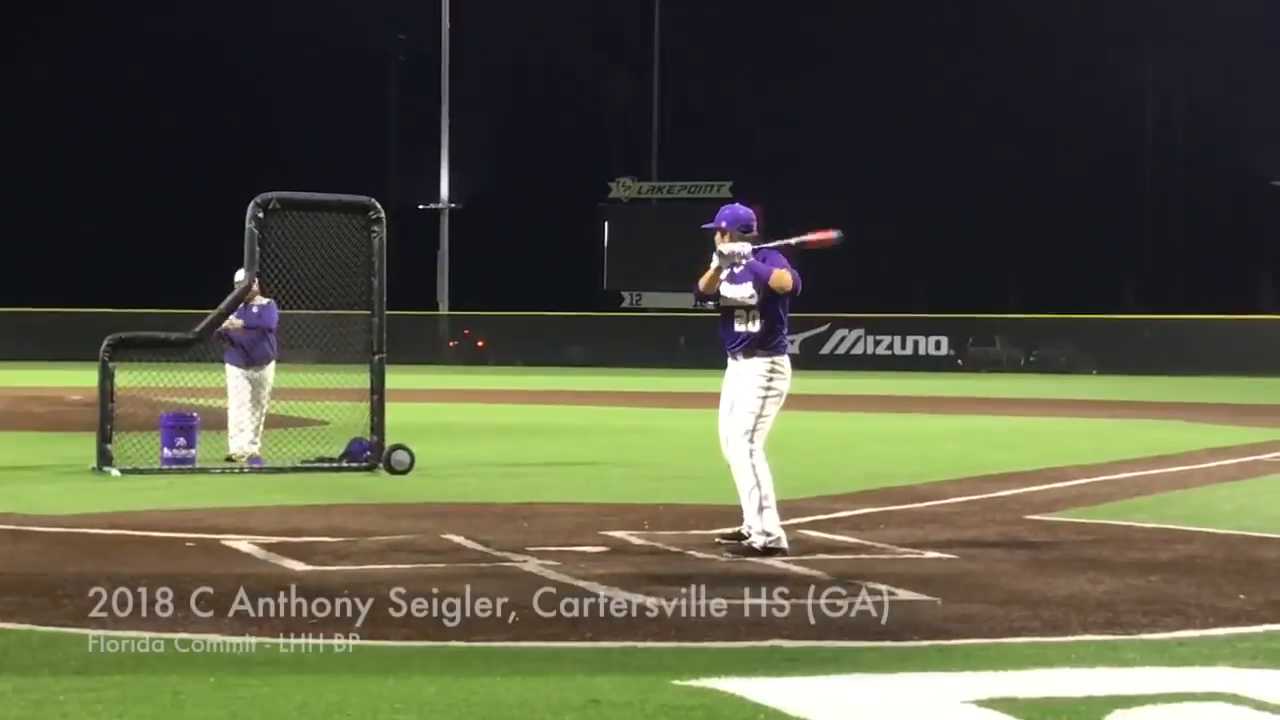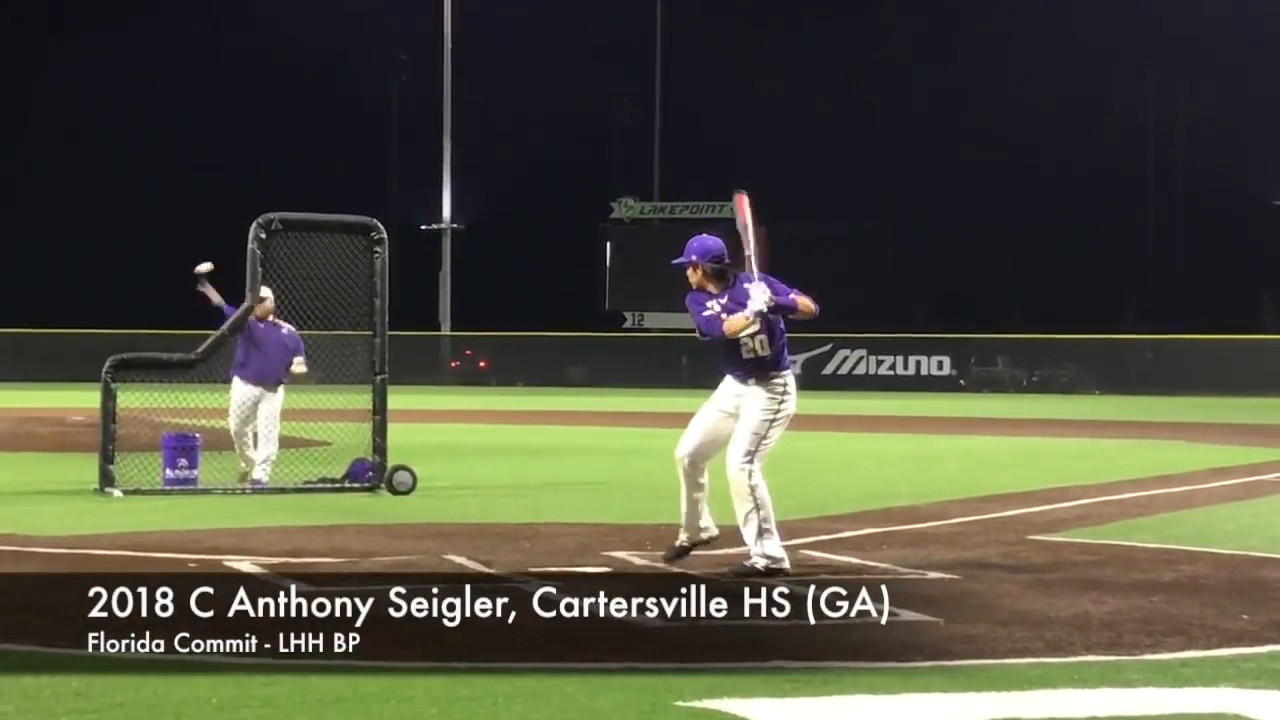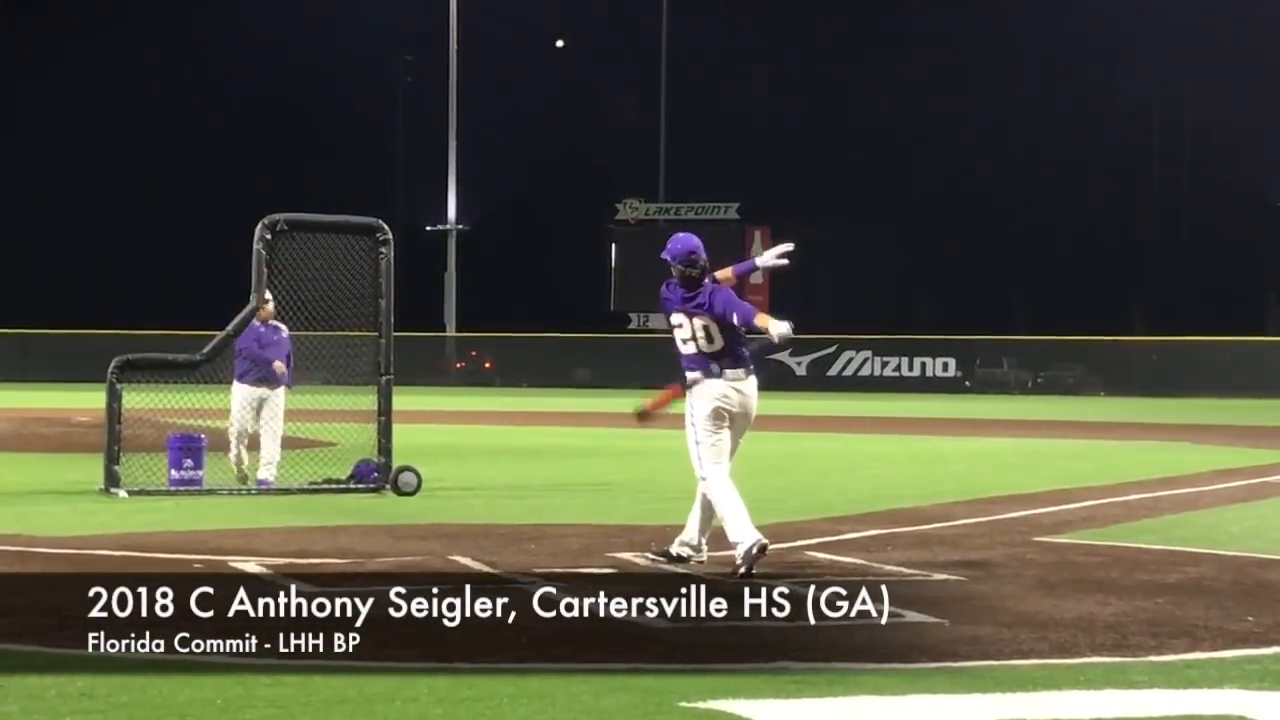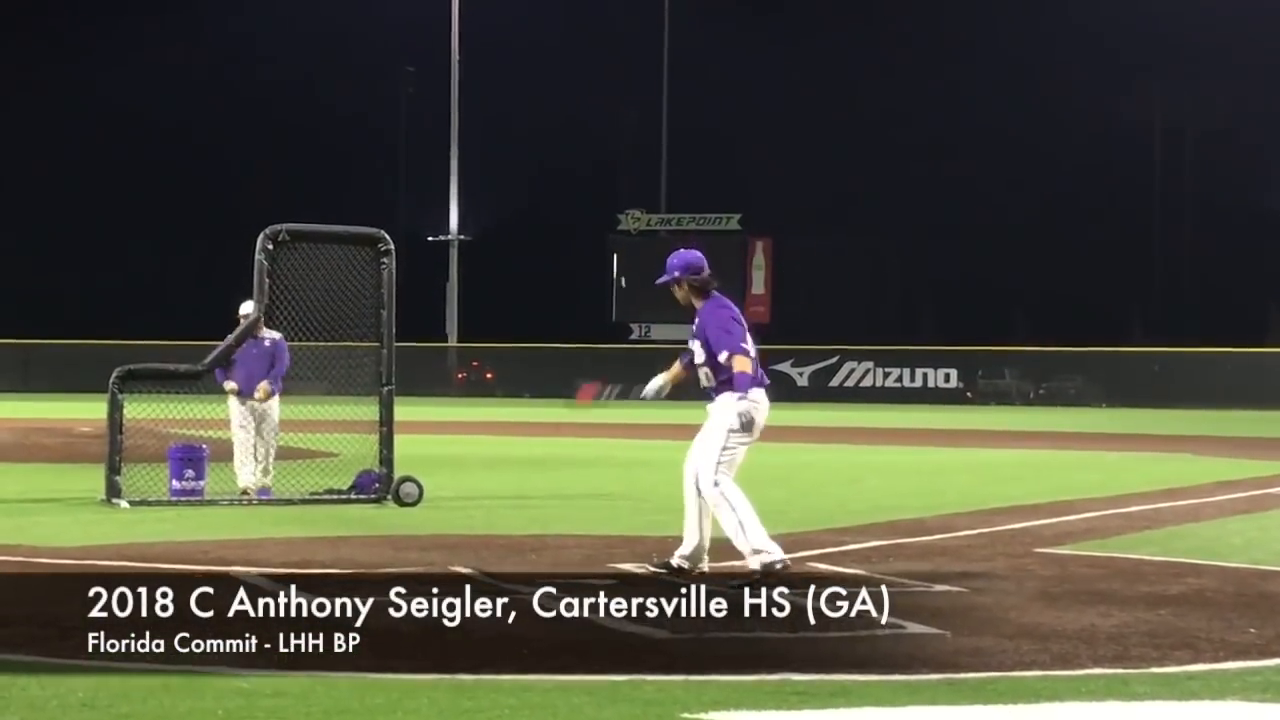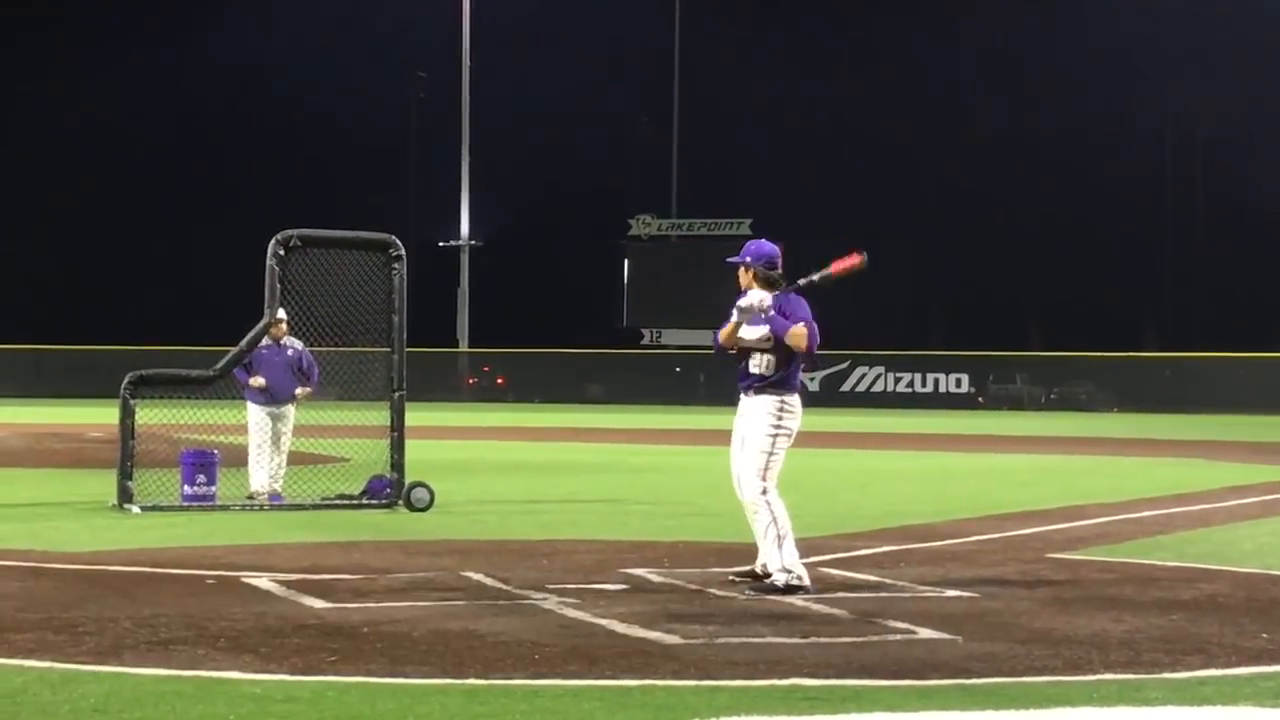
dt=1s
person 1, frame 1
left shoulder: (768, 259)
right shoulder: (723, 267)
left elbow: (791, 284)
right elbow: (703, 291)
left wrist: (748, 261)
right wrist: (720, 263)
left hip: (765, 367)
right hip: (737, 366)
left knee: (745, 445)
right knee: (731, 446)
left ankle: (769, 536)
right ankle: (753, 526)
person 1, frame 2
left shoulder: (755, 284)
right shoulder: (696, 300)
left elbow: (810, 308)
right elbow: (722, 329)
left wrist: (773, 302)
right wrist: (753, 312)
left hip: (772, 388)
right hip: (734, 386)
left knee: (741, 465)
right knee: (688, 453)
left ankle: (771, 557)
right ankle: (696, 530)
person 1, frame 3
left shoulder: (669, 294)
right shoulder: (716, 298)
left elbow: (701, 284)
right elbow: (745, 315)
left wrist: (755, 263)
right wrist: (775, 327)
left hip: (706, 388)
right hip: (743, 386)
left knee: (712, 473)
right knee: (712, 468)
left ankle: (746, 540)
right ankle: (689, 544)
person 1, frame 4
left shoulder: (715, 315)
right shoulder: (706, 313)
left elbow: (741, 357)
right elbow: (693, 357)
left wrist: (743, 396)
right wrist: (665, 378)
left hip: (739, 404)
right hip: (725, 405)
left knee: (714, 481)
right knee: (694, 473)
left ankle: (766, 556)
right ankle: (690, 556)
person 1, frame 5
left shoulder: (791, 304)
right shoulder: (745, 304)
left elbow: (808, 344)
right elbow: (721, 343)
left wrist: (767, 314)
right wrist: (740, 317)
left hip: (775, 406)
right hip: (748, 403)
left knee: (758, 486)
right knee: (743, 483)
left ankle: (791, 574)
right ankle: (769, 562)
person 2, frame 1
left shoulder: (267, 306)
left elbow: (269, 323)
right elbow: (221, 332)
left wrist: (242, 324)
right wrist: (222, 325)
left hip: (263, 367)
right hip: (236, 367)
left knee: (258, 410)
right knee: (238, 408)
left ankle: (252, 449)
right ankle: (238, 451)
person 2, frame 2
left shoulder: (289, 331)
right shoulder: (249, 322)
left elbow: (297, 352)
right elbow: (232, 315)
left wrist: (298, 361)
right wrist: (217, 300)
left hip: (273, 390)
right hip: (244, 387)
left knee: (268, 433)
right knee: (238, 427)
left ankle: (260, 474)
right ankle: (249, 463)
person 2, frame 3
left shoulder: (282, 330)
right shoulder: (247, 326)
left elbow: (288, 359)
right elbow: (246, 350)
left wrist: (286, 382)
right wrist: (272, 363)
left hip: (275, 390)
right hip: (246, 387)
left knee: (272, 432)
right knee: (239, 429)
left ankle: (266, 476)
right ankle: (240, 471)
person 2, frame 4
left shoulder: (275, 339)
left elbow: (282, 363)
right elbow: (220, 364)
left wrist: (268, 382)
right wrist: (225, 382)
left hip: (268, 399)
right hip: (240, 400)
left knee: (267, 442)
right knee: (243, 442)
left ankle: (263, 483)
right ankle: (246, 485)
person 2, frame 5
left shoulder: (297, 347)
right shoulder: (254, 345)
left elbow: (311, 368)
right elbow: (238, 366)
left wrist: (308, 387)
right wrist: (248, 380)
left hip: (286, 406)
right hip: (258, 405)
left knee: (280, 448)
right knee: (259, 447)
left ankle: (274, 489)
right ankle: (258, 490)
